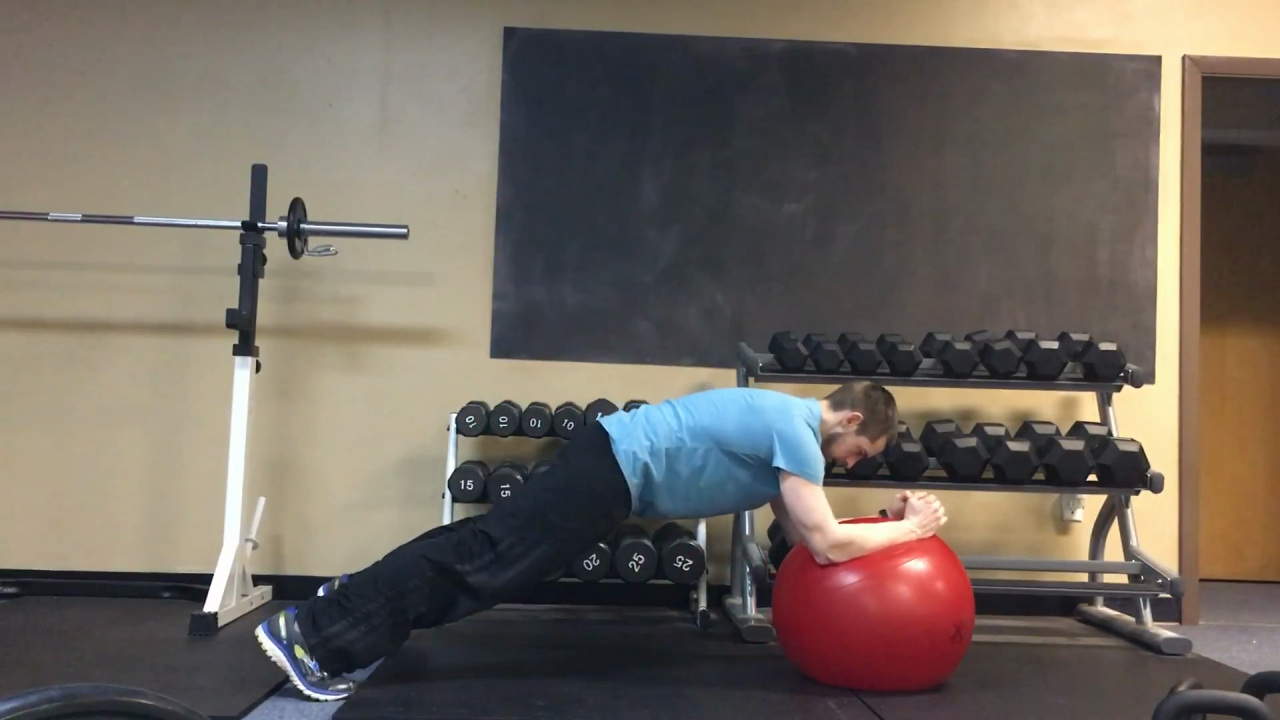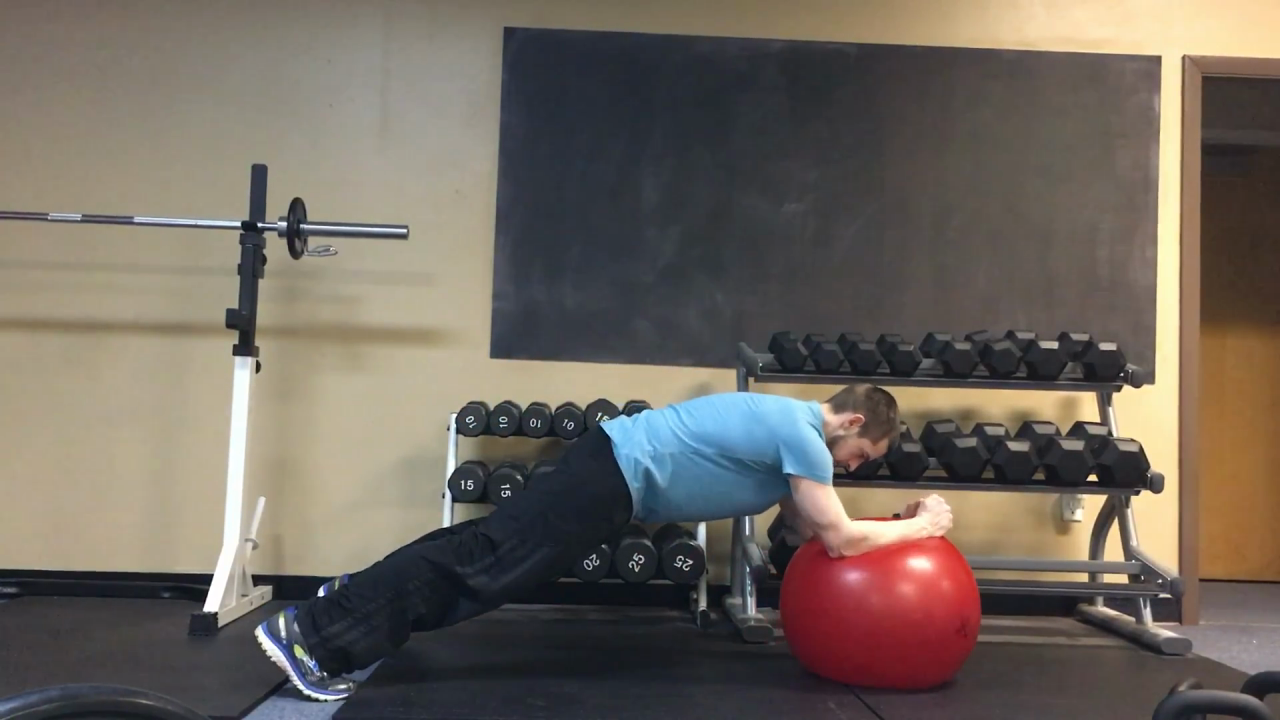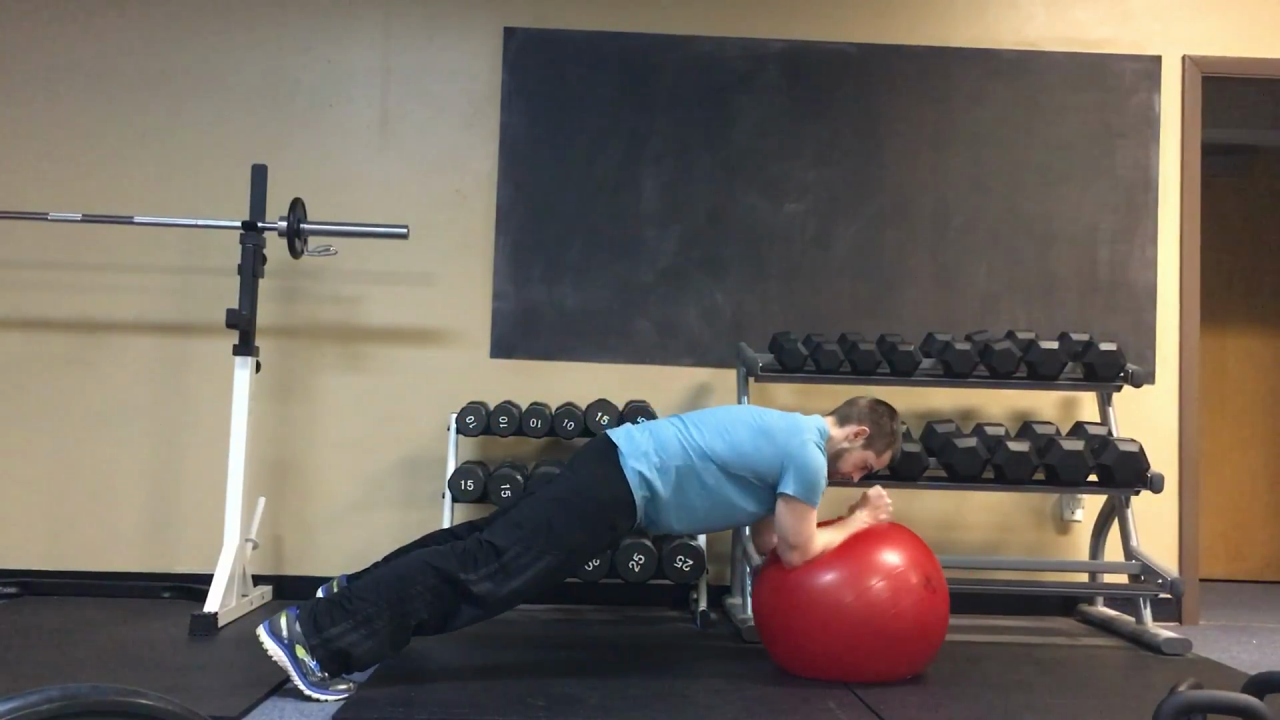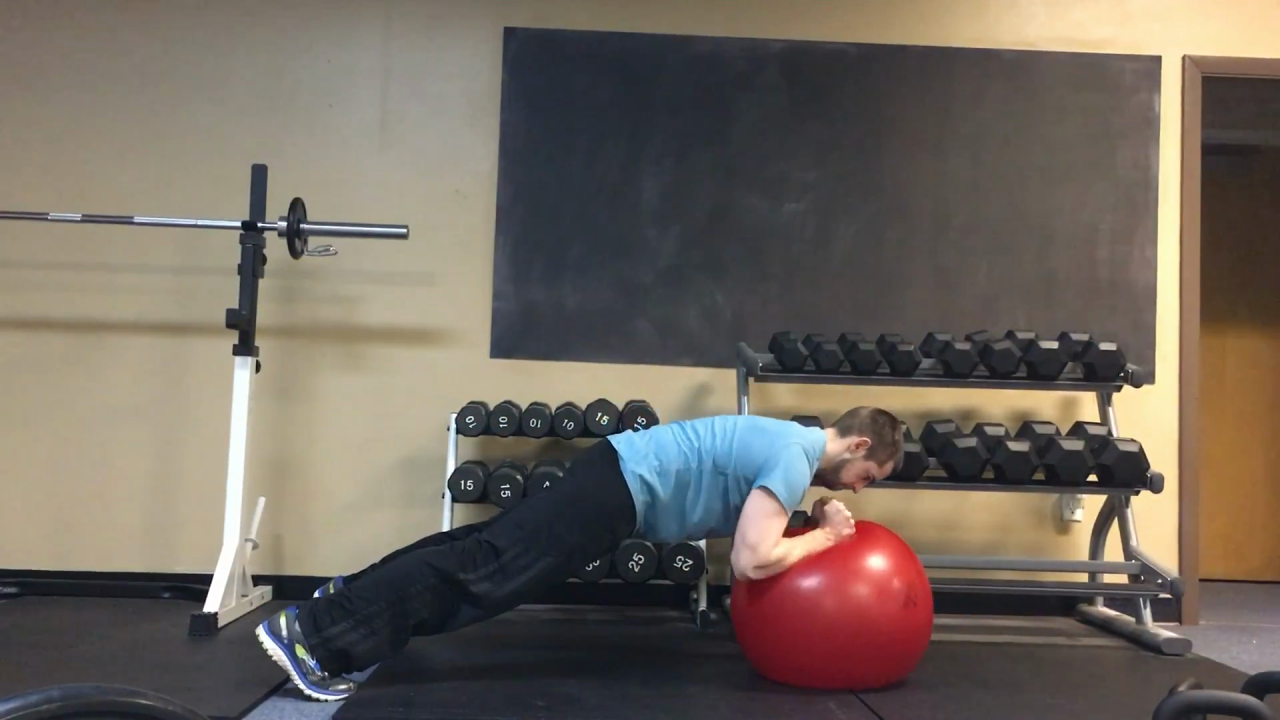
dt=0.4s
person 1, frame 1
left shoulder: (786, 423)
right shoulder: (796, 432)
left elbow: (799, 530)
right elbow: (826, 545)
left wrist: (889, 518)
right wrist: (909, 531)
left hip: (610, 461)
right hip: (614, 469)
left knee: (483, 548)
right knee: (482, 560)
left ankle: (346, 602)
right ankle: (309, 633)
person 1, frame 2
left shoulder: (791, 426)
right shoulder: (802, 436)
left elbow: (809, 527)
right elbow: (838, 540)
left wrist: (899, 521)
right wrist: (921, 526)
left hip: (612, 463)
right hip: (616, 475)
left knee: (485, 548)
right knee: (480, 565)
left ankle: (350, 597)
right ankle: (309, 634)
person 1, frame 3
left shoulder: (788, 435)
right shoulder: (807, 455)
left elbow: (770, 540)
right elbow: (798, 554)
left wrist: (845, 520)
right wrist: (859, 522)
left hip: (613, 467)
right hip: (618, 487)
left knee: (484, 548)
right knee: (482, 570)
left ankle: (351, 594)
right ankle: (309, 634)
person 1, frame 4
left shoulder: (788, 444)
right shoulder: (795, 458)
left elbow: (744, 533)
right elbow: (752, 562)
left wrist: (810, 521)
right wrist: (823, 536)
left hip: (613, 475)
right hip: (616, 490)
left knee: (481, 551)
right knee: (480, 571)
left ankle: (345, 598)
right ankle: (308, 633)
